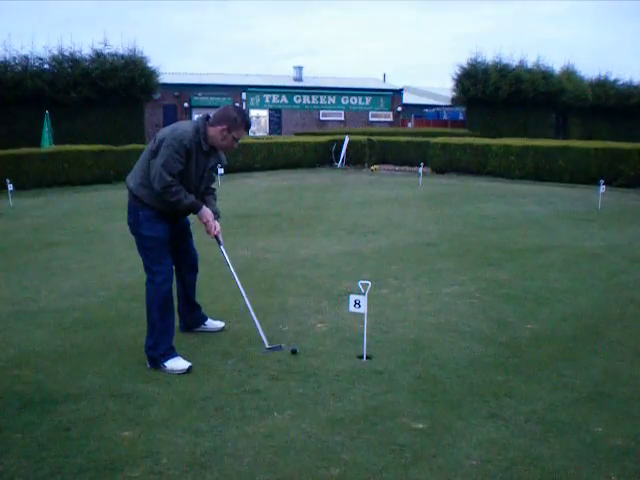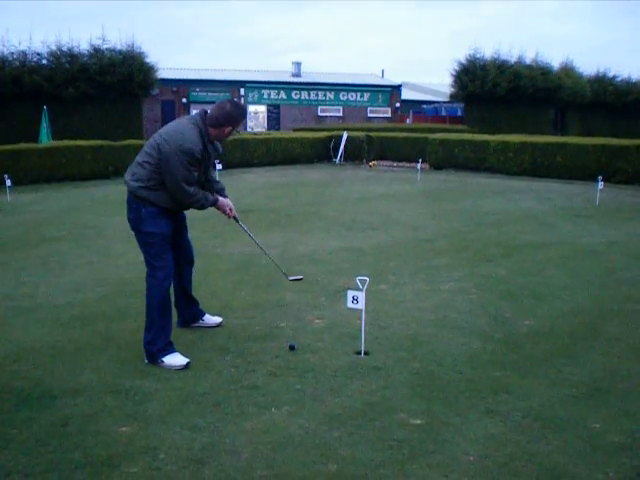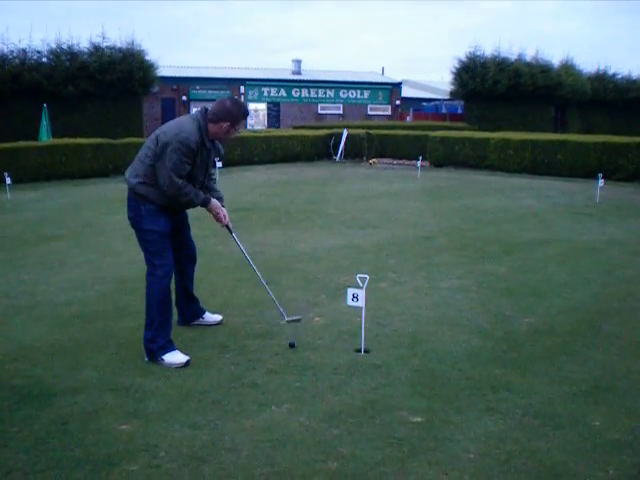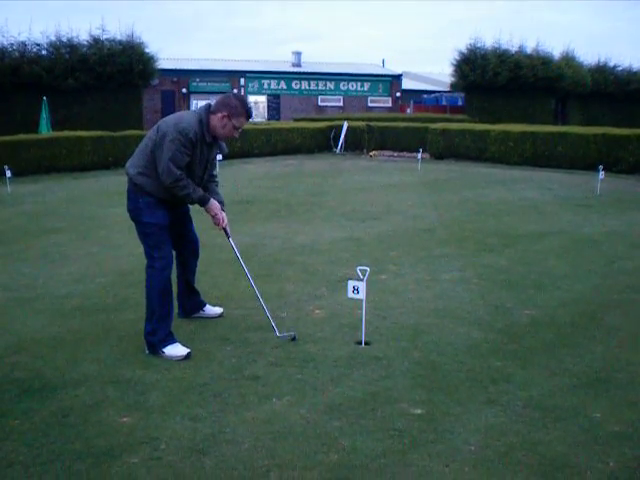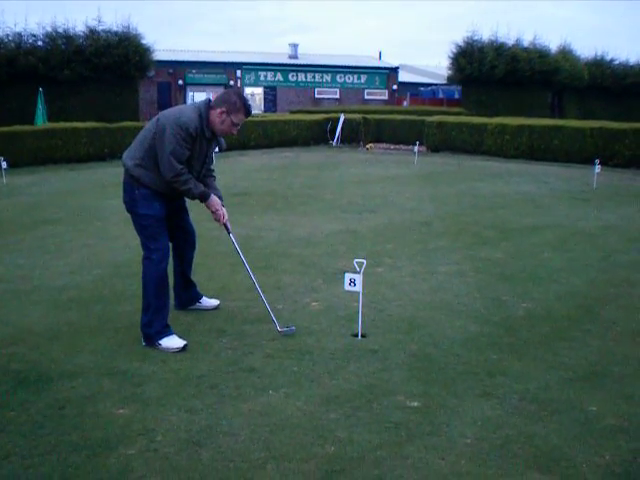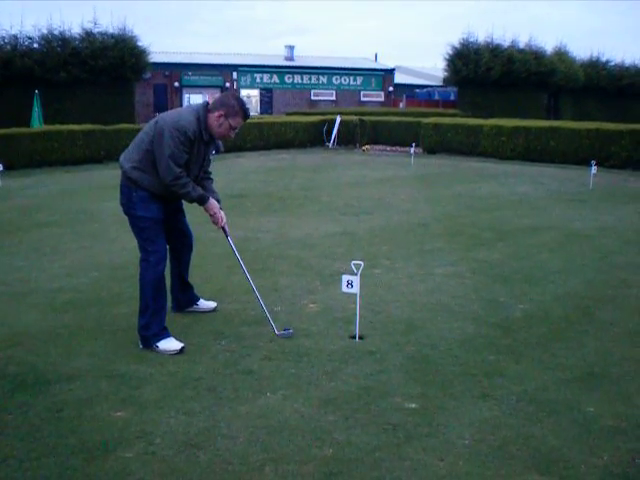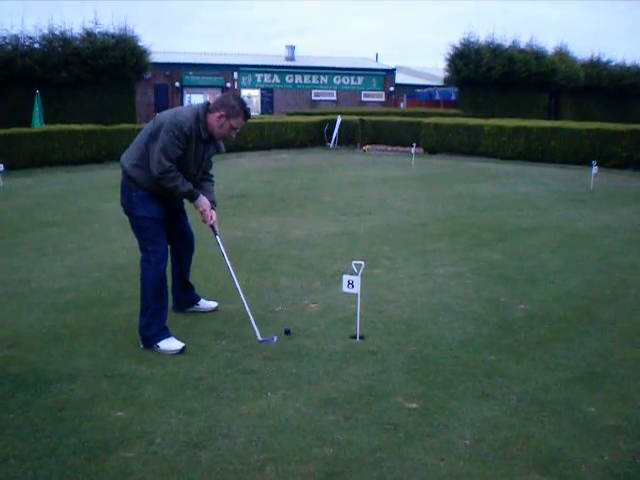
dt=0.4s
person 1, frame 1
left shoulder: (212, 149)
right shoulder: (179, 137)
left elbow: (207, 188)
right elbow: (163, 183)
left wrist: (212, 216)
right wrist: (198, 209)
left hip: (174, 211)
right hip: (148, 211)
left knee: (188, 264)
right knee: (161, 276)
left ankle: (192, 319)
right ankle: (159, 353)
person 1, frame 2
left shoulder: (202, 132)
right shoulder: (185, 143)
left elbow: (205, 173)
right elbow: (185, 191)
left wrist: (222, 195)
right wrist: (215, 202)
left hip: (169, 203)
right hip: (147, 206)
left knee: (184, 259)
right knee: (162, 272)
left ankle: (189, 314)
right ankle: (158, 349)
person 1, frame 3
left shoulder: (207, 137)
right shoulder: (183, 136)
left elbow: (206, 177)
right elbow: (172, 184)
left wrist: (219, 204)
right wrist: (207, 202)
left hip: (171, 204)
right hip: (148, 204)
left knee: (186, 256)
right knee: (161, 270)
left ankle: (190, 312)
right ankle: (157, 347)
person 1, frame 4
left shoulder: (212, 136)
right shoulder: (182, 128)
left elbow: (208, 177)
right elbow: (171, 176)
left wrist: (218, 207)
right wrist: (205, 201)
left hip: (173, 198)
right hip: (147, 198)
left knee: (189, 249)
right knee: (161, 262)
left ankle: (191, 305)
right ankle: (158, 339)
person 1, frame 5
left shoulder: (209, 130)
right shoulder: (182, 122)
left elbow: (205, 171)
right elbow: (174, 171)
left wrist: (217, 201)
right wrist: (206, 196)
left hip: (168, 189)
right hip: (143, 189)
left knee: (186, 240)
right knee: (157, 254)
left ankle: (187, 297)
right ankle: (155, 331)
person 1, frame 6
left shoulder: (207, 132)
right shoulder: (180, 125)
left elbow: (202, 174)
right elbow: (173, 174)
left wrist: (215, 204)
right wrist: (204, 200)
left hip: (166, 191)
right hip: (140, 191)
left knee: (183, 242)
right knee: (155, 256)
left ankle: (184, 299)
right ankle: (152, 334)
person 1, frame 7
left shoulder: (210, 136)
right shoulder: (179, 122)
left elbow: (204, 175)
right elbow: (161, 169)
left wrist: (209, 204)
right wrist: (195, 197)
left hip: (168, 192)
right hip: (141, 192)
left knee: (184, 242)
right knee: (156, 256)
left ankle: (185, 299)
right ankle: (153, 334)
